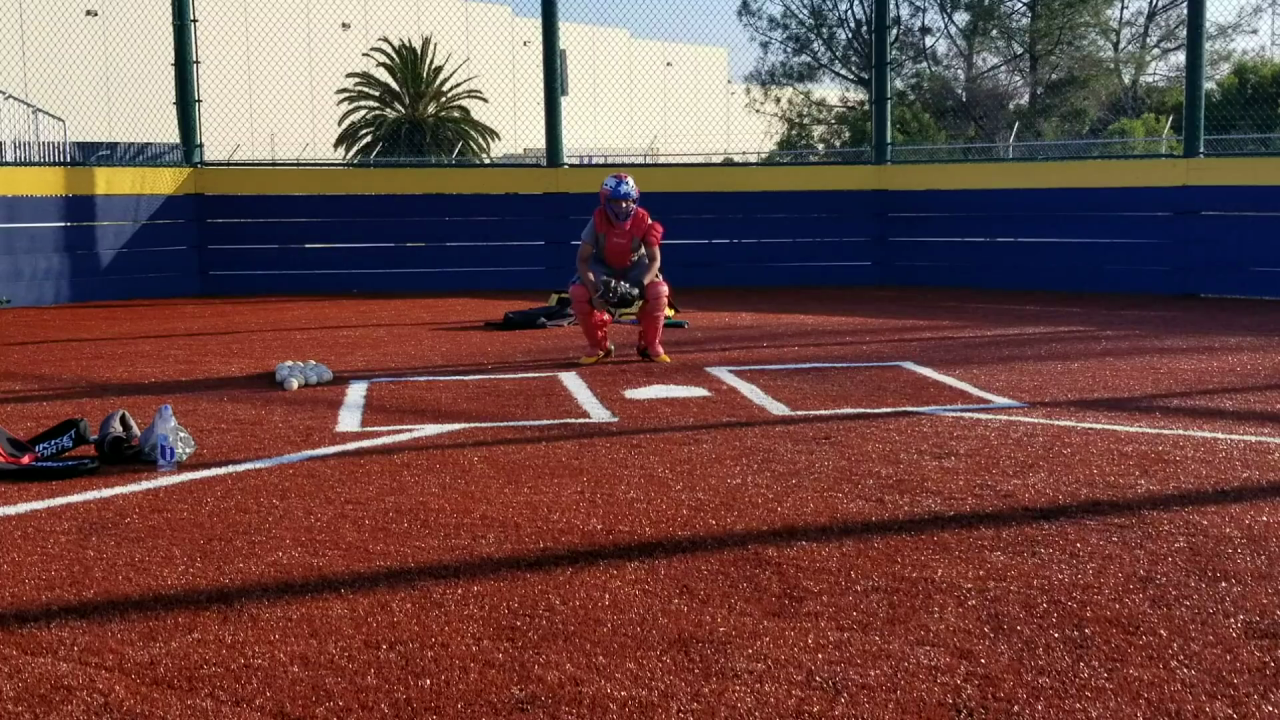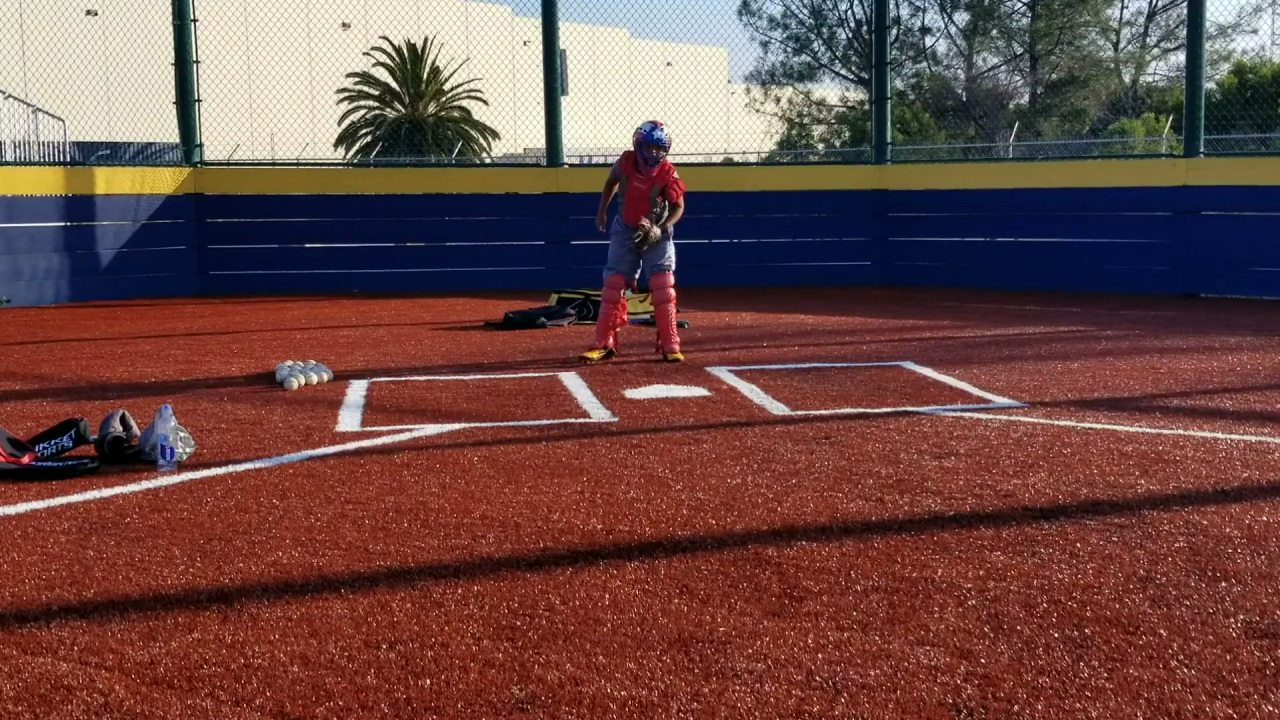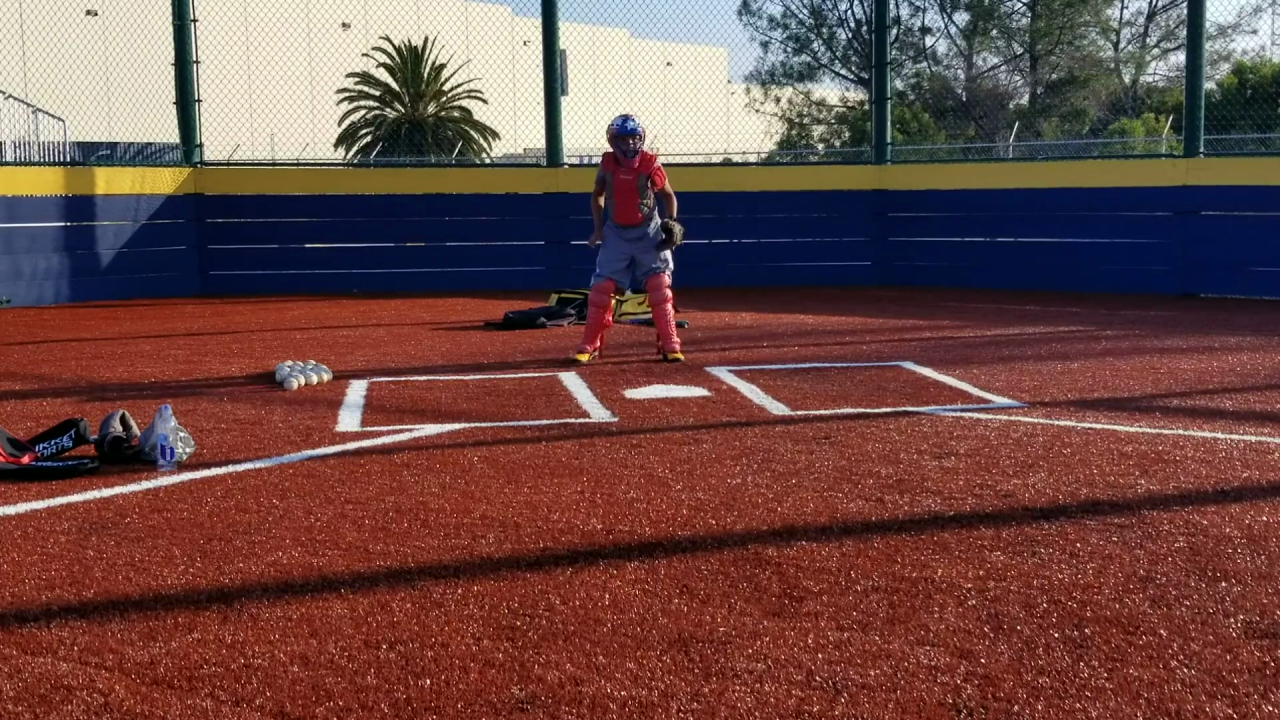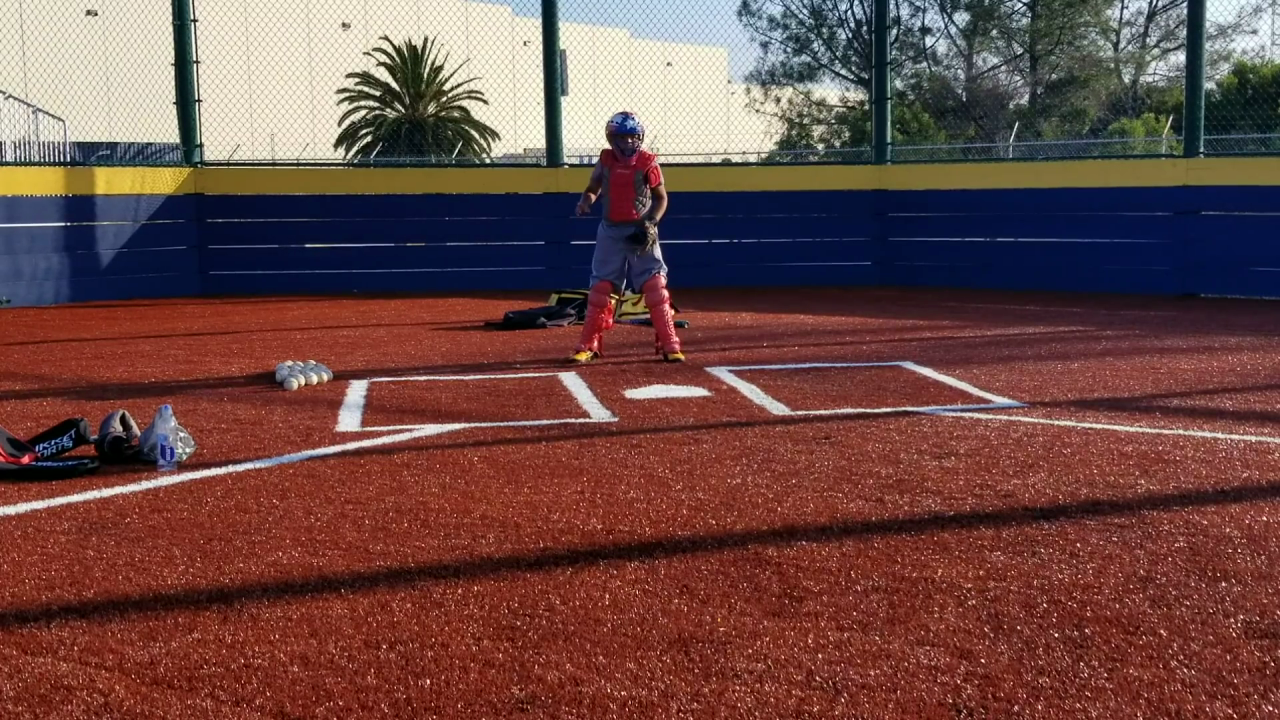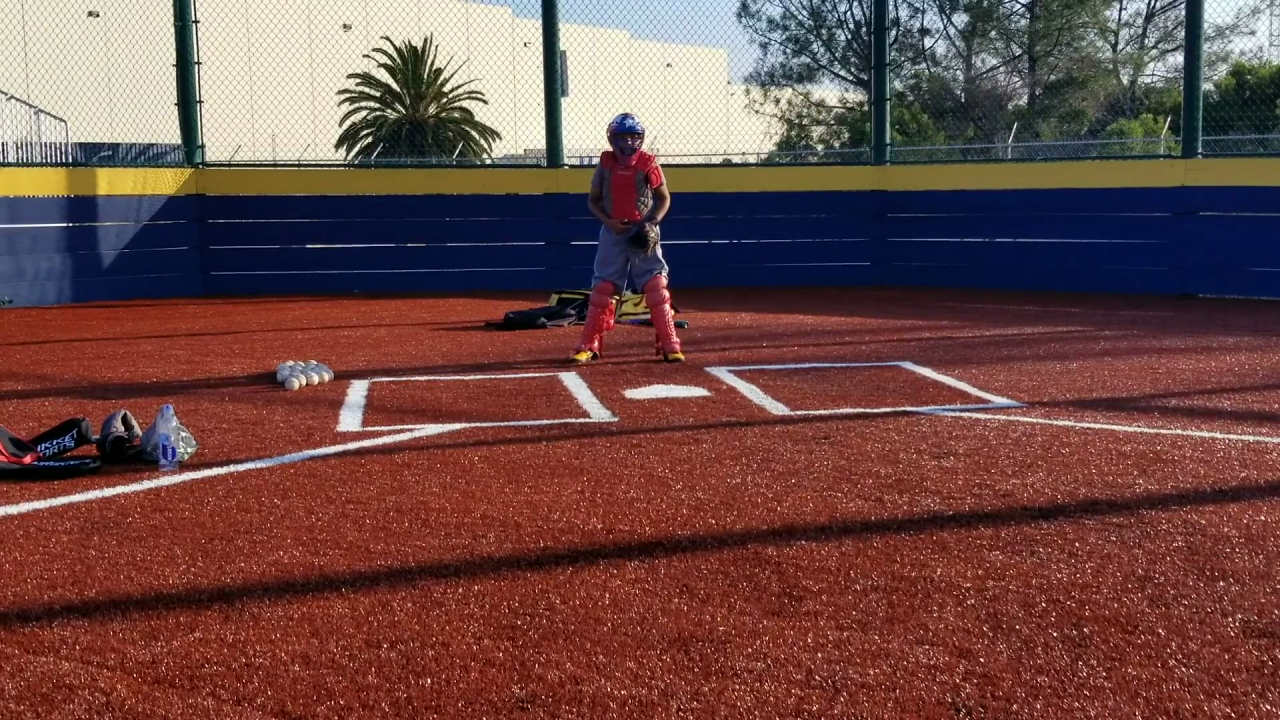
dt=1s
person 1, frame 1
left shoulder: (643, 221)
right shoulder: (598, 221)
left elbow: (655, 259)
right elbow: (582, 260)
left wrist: (639, 286)
right wrist: (593, 291)
left hip: (636, 266)
right hip: (603, 267)
left knee: (658, 292)
right knee: (579, 293)
left ankle: (651, 347)
right ankle: (598, 347)
person 1, frame 2
left shoulder: (668, 174)
right shoulder: (625, 163)
left elbow: (678, 206)
right elbow: (611, 182)
left wrist: (661, 229)
right wrist: (601, 213)
left hip: (655, 234)
right hip: (624, 230)
left knee: (663, 286)
right knee: (613, 284)
left ankle: (670, 346)
right ankle: (603, 344)
person 1, frame 3
left shoulder: (651, 164)
right shoulder: (607, 164)
left elbow: (668, 195)
right elbow: (597, 195)
left wrist: (671, 222)
right wrist: (598, 229)
left hip: (648, 232)
right hip: (616, 233)
left knee: (660, 288)
right knee: (602, 288)
left ankle: (670, 346)
right ankle: (589, 346)
person 1, frame 4
left shoulder: (648, 163)
right shoulder: (605, 160)
left elbow: (661, 198)
right elbow: (593, 189)
left wrist: (652, 223)
right wrist: (585, 202)
left hip: (641, 232)
right hip: (610, 231)
left knee: (656, 287)
right knee: (600, 289)
left ankle: (670, 346)
right ankle: (587, 347)
person 1, frame 5
left shoulder: (649, 164)
right shoulder: (605, 163)
left elbow: (664, 198)
right elbow: (593, 200)
left wrist: (653, 223)
right wrist: (608, 222)
left hip: (643, 234)
right hip: (613, 233)
left knee: (657, 288)
right knee: (602, 289)
left ankle: (670, 346)
right ankle: (588, 346)
